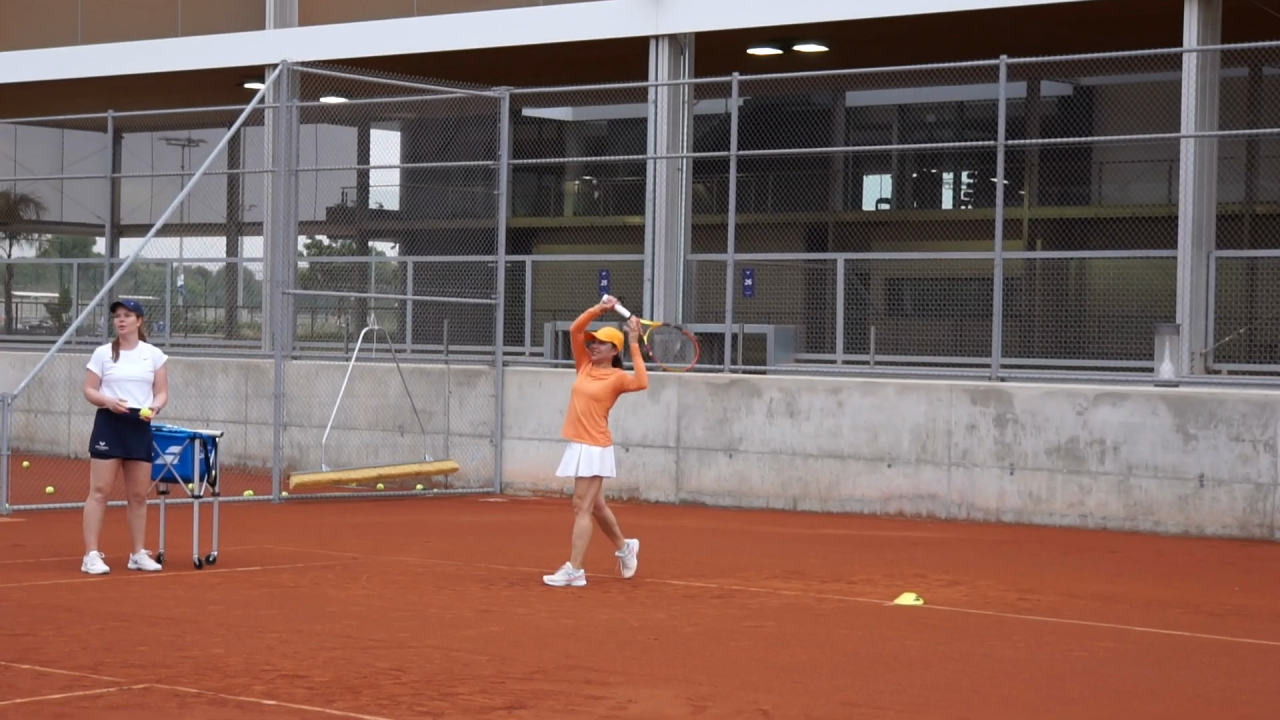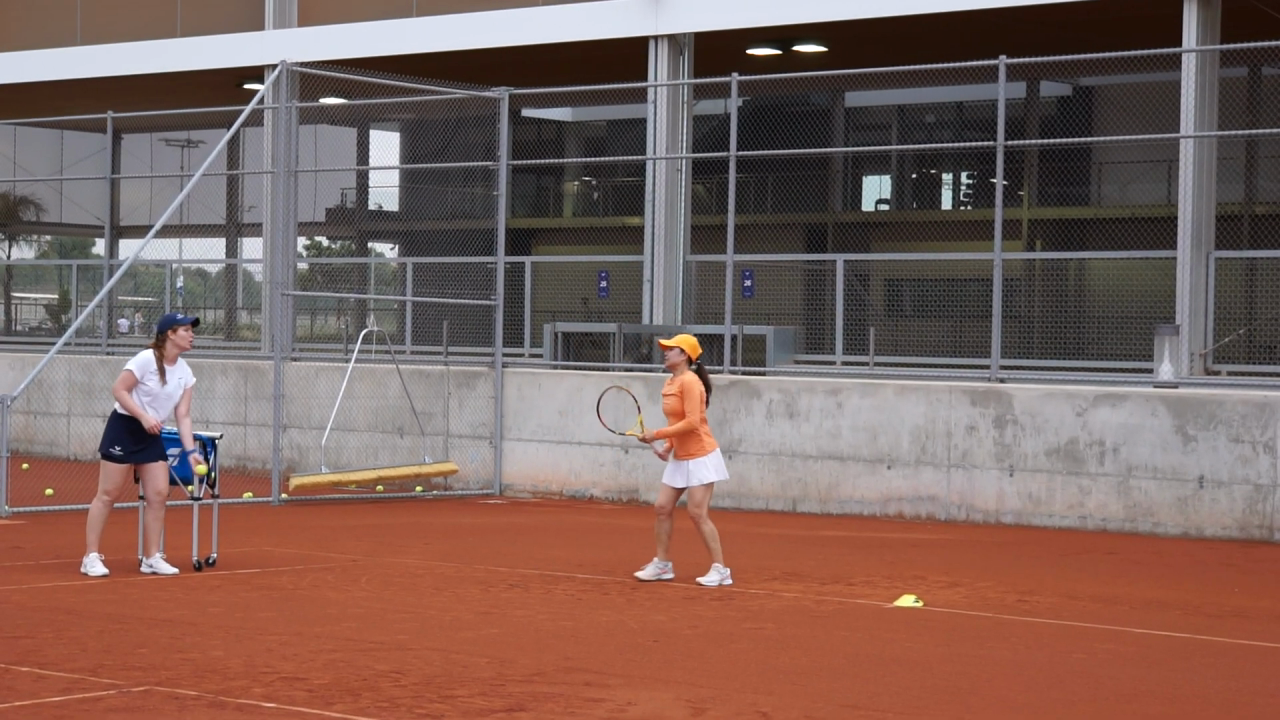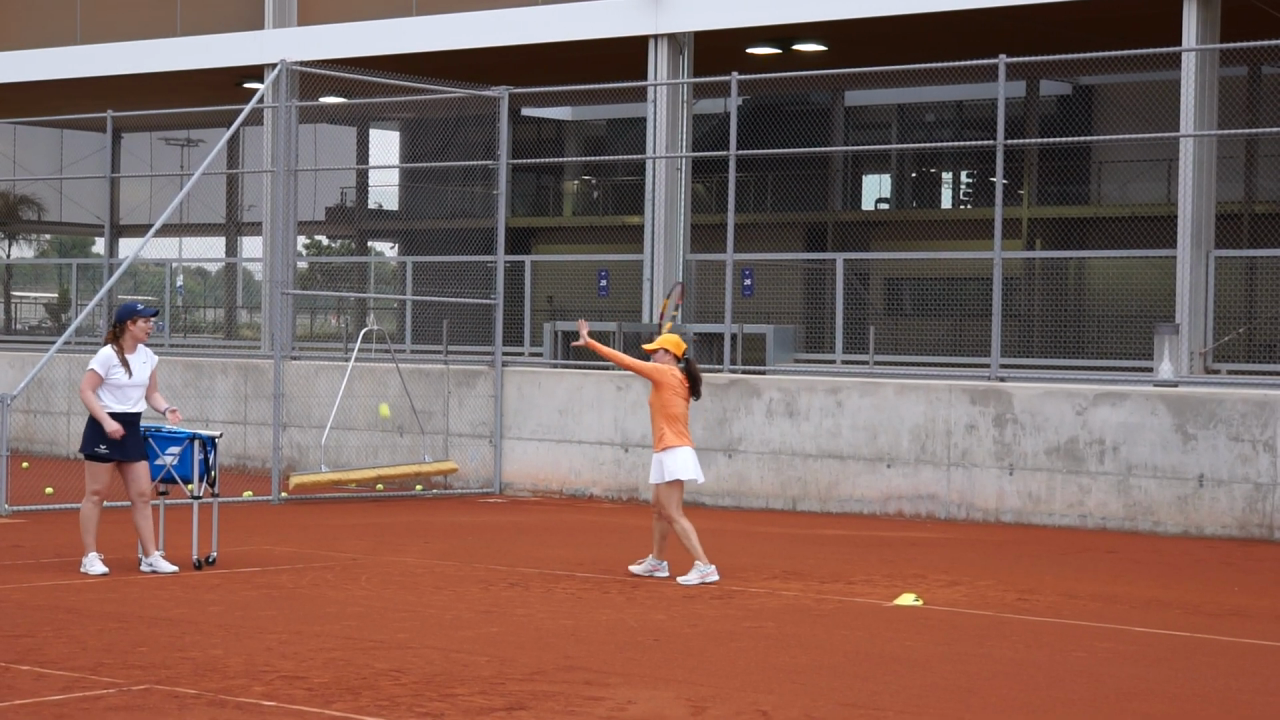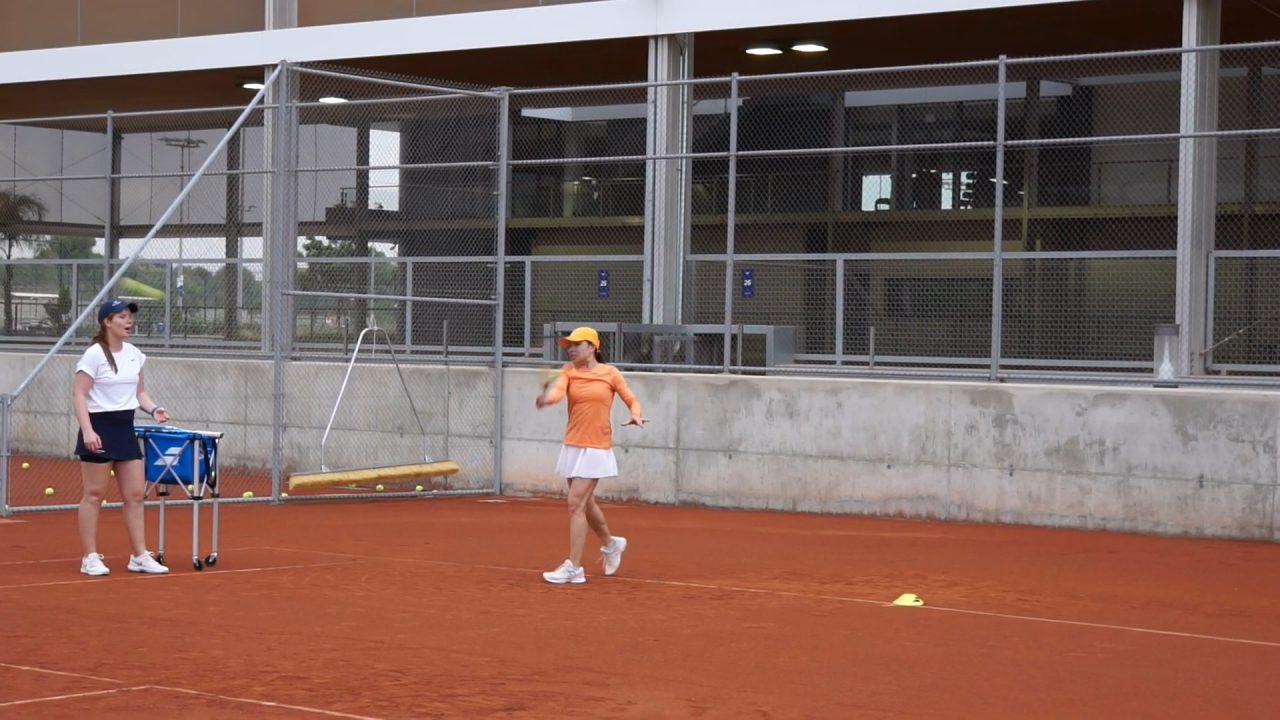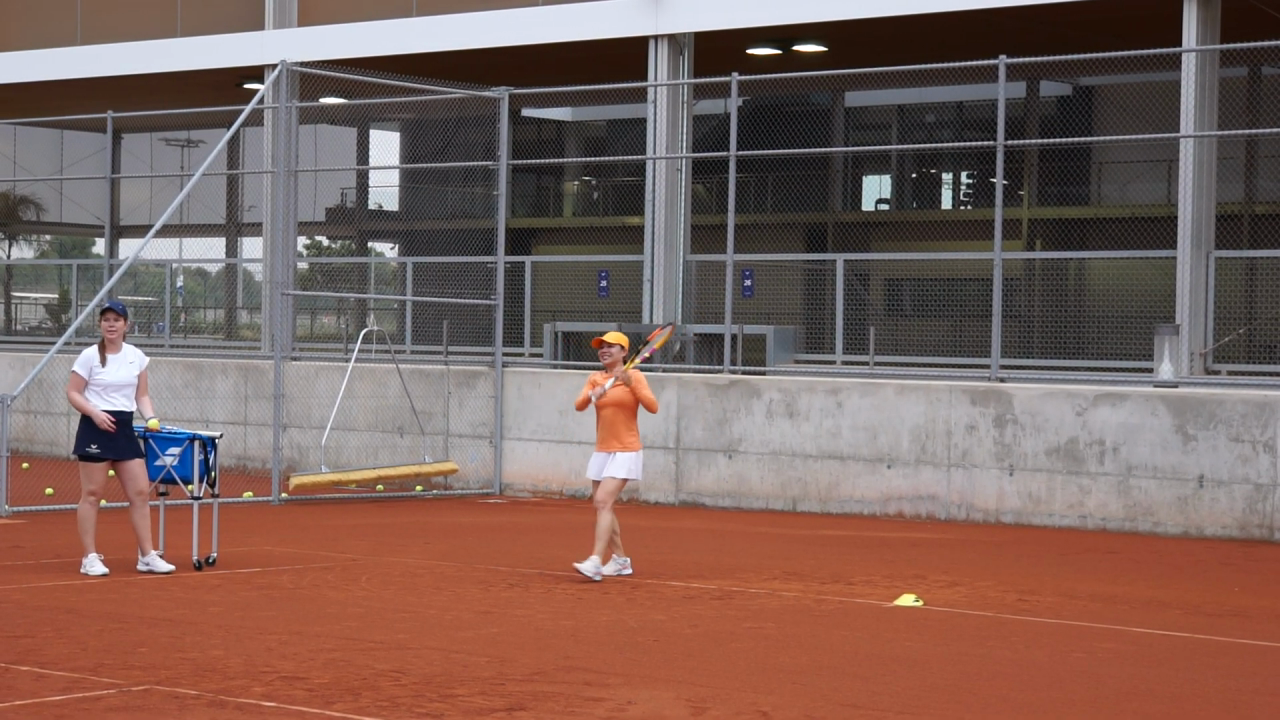
dt=1s
person 1, frame 1
left shoulder: (154, 355)
right shoulder: (103, 353)
left elbow: (161, 393)
right elbow: (88, 390)
left wrist: (155, 407)
right wrist: (108, 401)
left hip: (140, 428)
right hip: (109, 425)
left knee: (138, 496)
right knee: (100, 492)
left ankle: (138, 555)
right ankle: (91, 555)
person 1, frame 2
left shoulder: (185, 372)
right shoulder: (146, 359)
left elbow: (183, 416)
right elbow: (119, 390)
left wrist: (190, 451)
right wrist: (144, 416)
left hip: (151, 437)
right hip: (123, 429)
left knee: (159, 495)
right knee: (108, 495)
left ankle: (152, 558)
right ankle: (91, 557)
person 1, frame 3
left shoulder: (148, 357)
right shoulder: (107, 355)
left elbow: (151, 394)
right elbow: (86, 391)
left wrist: (167, 410)
right wrist: (106, 421)
left hip: (131, 430)
right hip: (104, 430)
left knee: (143, 494)
right knee: (97, 494)
left ankle: (151, 557)
right ankle: (91, 556)
person 1, frame 4
left shoulder: (135, 354)
right shoulder: (94, 354)
right elbow: (79, 395)
left wrist: (154, 409)
right wrist: (87, 430)
left hip: (125, 429)
right hip: (100, 429)
left knee: (135, 494)
right knee: (94, 494)
left ankle: (140, 556)
right ankle: (90, 557)
person 1, frame 5
left shoulder: (137, 357)
right shoulder: (90, 356)
right elbow: (72, 393)
left wrist: (150, 417)
right wrist: (95, 413)
left hip: (125, 429)
right hip: (96, 429)
left knee: (140, 492)
right knee: (92, 494)
left ankle: (147, 556)
right ankle: (90, 558)
person 2, frame 1
left shoulder: (617, 377)
right shoulder: (584, 365)
left elbow: (642, 384)
right elbow: (575, 330)
left wrist: (634, 344)
right wrist: (599, 309)
left hip: (594, 447)
right hip: (578, 445)
left knee: (581, 508)
right knee: (595, 505)
left ankle: (574, 570)
right ankle: (624, 547)
person 2, frame 2
left shoulder: (689, 381)
right shoulder: (670, 382)
left elbow: (692, 422)
left wrist: (657, 435)
right wrist: (668, 446)
left hip: (700, 457)
right hip: (680, 458)
left knee: (698, 514)
right knee: (662, 508)
left ankle: (720, 569)
right ankle: (662, 563)
person 2, frame 3
left shoulder: (665, 372)
right shoulder: (678, 379)
left elbow: (625, 361)
left wrist: (589, 342)
left hip: (672, 453)
right hip: (673, 452)
left knee: (672, 514)
right knee: (659, 508)
left ankle: (704, 566)
right ankle: (656, 561)
person 2, frame 4
left shoulder: (611, 374)
right shoulder: (568, 372)
left elbow: (632, 401)
right elbow: (557, 393)
left wrist: (636, 415)
right wrist: (546, 399)
left hip: (596, 449)
right hip: (572, 448)
left knee: (576, 503)
right knee: (584, 503)
left ankle: (574, 567)
right ankle: (610, 544)
person 2, frame 5
left shoulder: (635, 377)
right shoulder: (594, 379)
left elbow: (653, 407)
right elbow: (578, 405)
left wrist: (631, 384)
right wrist: (592, 396)
left hip: (625, 452)
right hip: (602, 452)
left knee: (603, 502)
right knee: (603, 505)
left ankle: (595, 562)
right ankle: (620, 559)
